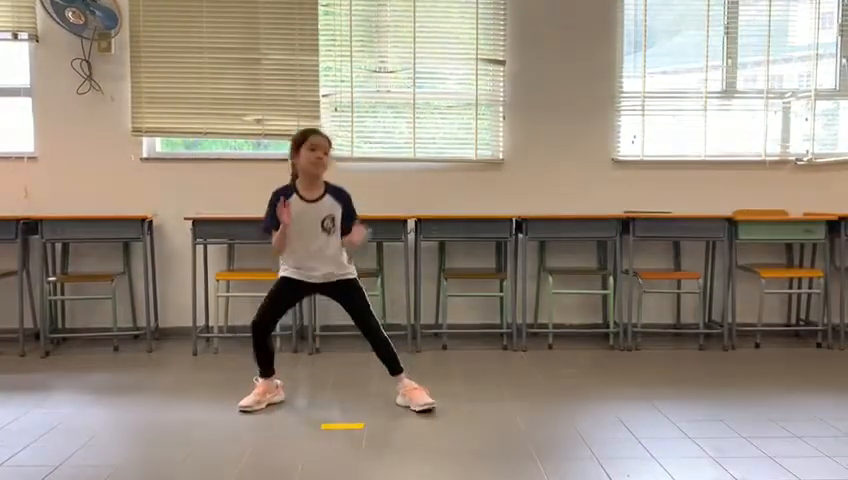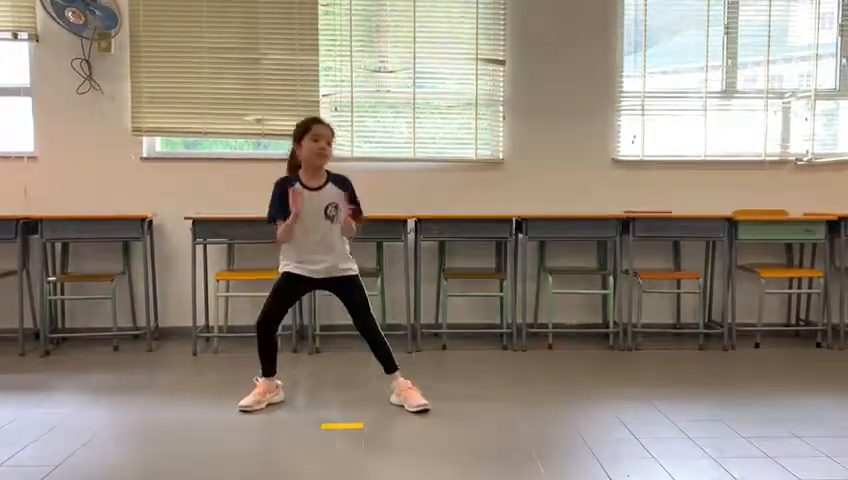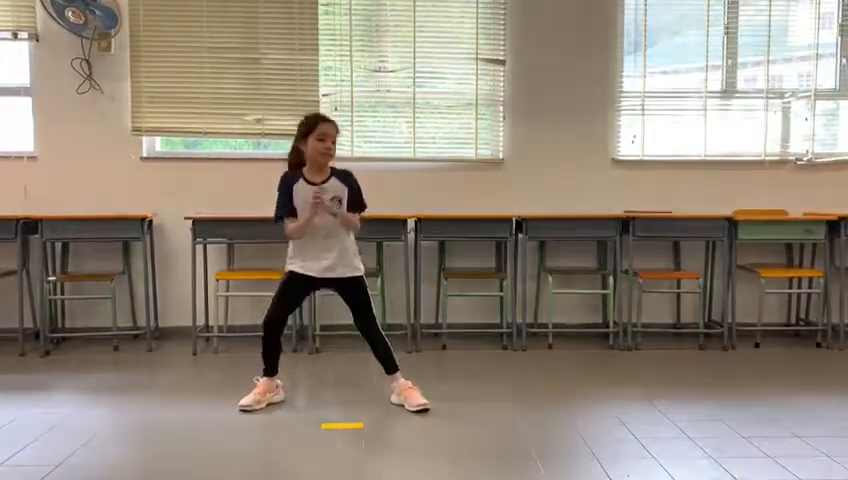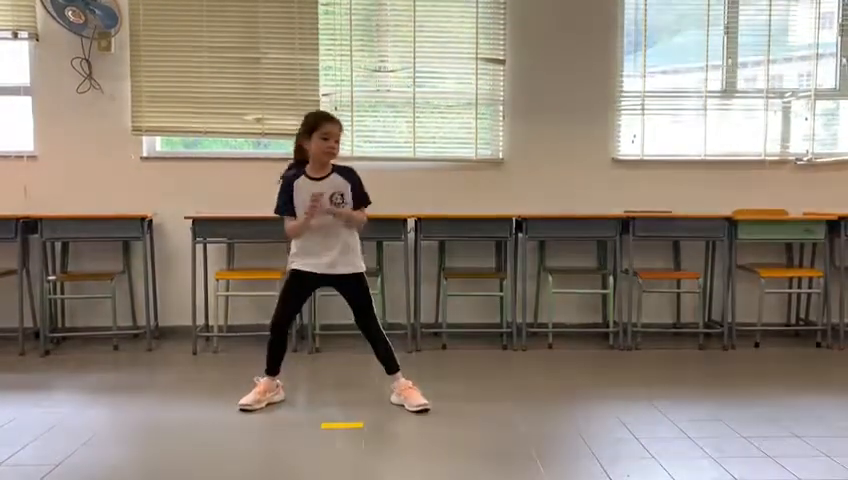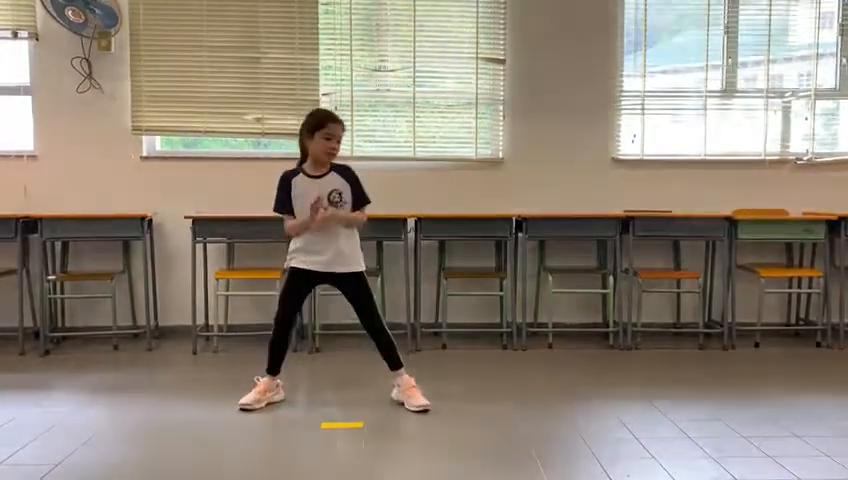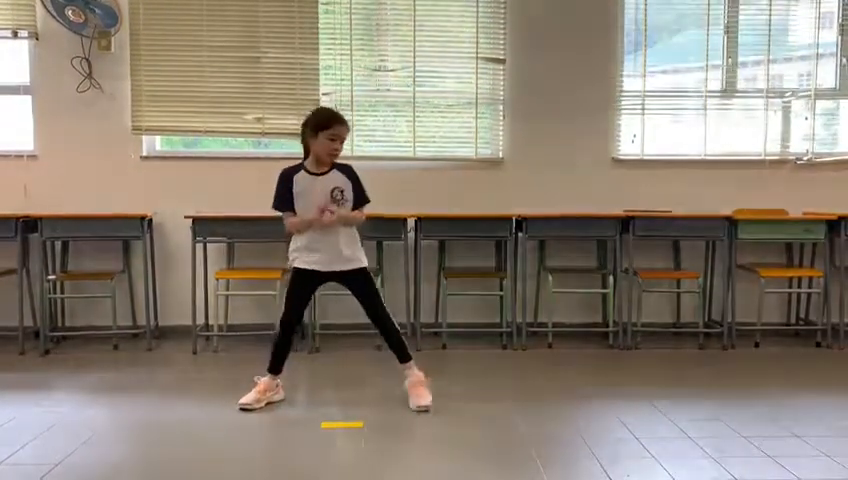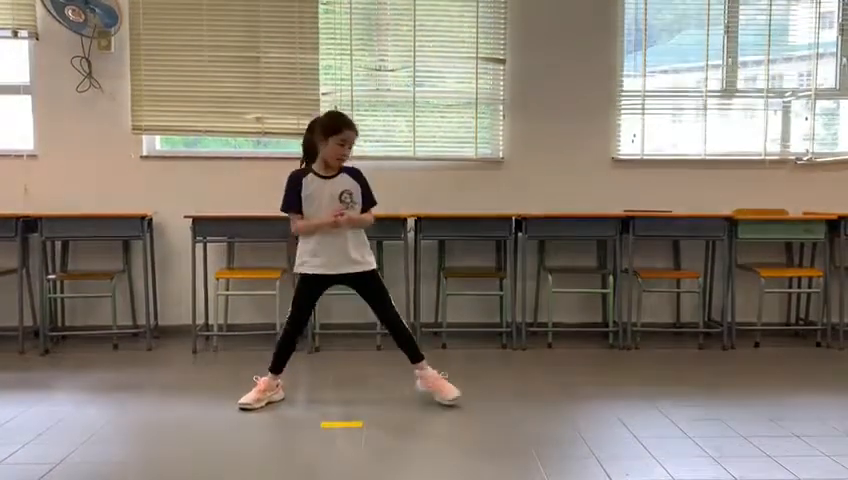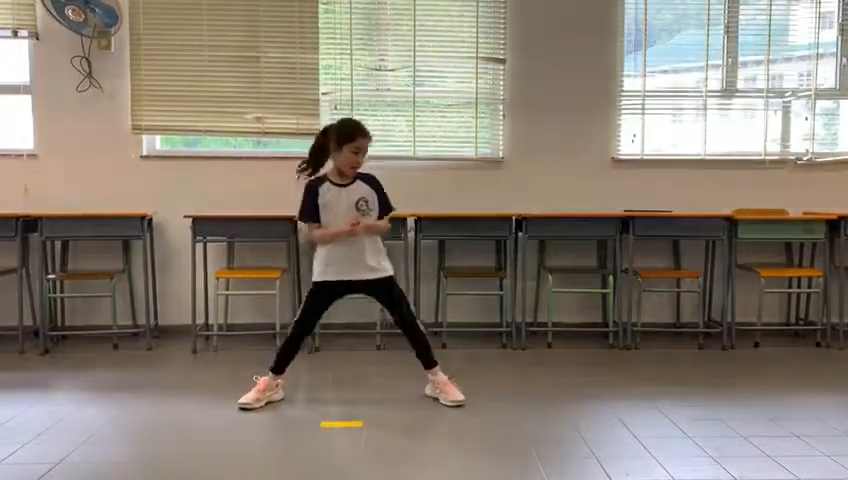
dt=0.1s
person 1, frame 1
left shoulder: (339, 196)
right shoulder: (281, 198)
left elbow: (348, 240)
right elbow: (277, 249)
left wrist: (355, 238)
right wrist: (285, 225)
left hip: (336, 273)
right hip: (295, 275)
left knee: (370, 325)
right knee: (259, 325)
left ankle: (404, 385)
right ankle: (268, 384)
person 1, frame 2
left shoulder: (341, 184)
right shoulder: (285, 187)
left elbow: (352, 232)
right elbow: (282, 238)
left wrist: (346, 221)
right wrist: (294, 215)
left hip: (339, 268)
right hip: (297, 268)
left knee: (366, 324)
right knee: (265, 323)
left ankle: (399, 384)
right ankle: (268, 385)
person 1, frame 3
left shoulder: (345, 180)
right shoulder: (290, 183)
left elbow: (355, 226)
right elbow: (291, 233)
left wrist: (338, 213)
right wrist: (310, 215)
left hip: (344, 267)
right hip: (303, 267)
left knee: (368, 325)
right knee: (272, 323)
left ankle: (399, 384)
right ankle: (269, 384)
person 1, frame 4
left shoulder: (348, 176)
right shoulder: (292, 181)
left elbow: (362, 219)
right elbow: (290, 230)
left wrist: (338, 212)
right wrist: (308, 216)
left hip: (347, 264)
right hip: (305, 264)
left knee: (368, 323)
right knee: (280, 322)
left ankle: (399, 384)
right ankle: (270, 383)
person 1, frame 5
left shoulder: (346, 175)
right shoulder: (290, 179)
left elbow: (361, 219)
right elbow: (289, 228)
left wrist: (336, 216)
right wrist: (310, 218)
left hip: (346, 262)
right hip: (304, 262)
left knee: (372, 320)
right knee: (283, 322)
left ankle: (402, 382)
right ankle: (270, 383)
person 1, frame 6
left shoulder: (346, 173)
right shoulder: (291, 177)
left elbow: (361, 216)
right elbow: (289, 224)
left wrist: (340, 217)
right wrist: (313, 218)
left hip: (350, 260)
right hip: (307, 262)
left knee: (380, 316)
right knee: (289, 322)
left ankle: (412, 375)
right ankle: (271, 384)
person 1, frame 7
left shoulder: (354, 177)
right shoulder: (299, 180)
left elbow: (369, 218)
right elbow: (297, 227)
left wrist: (351, 219)
right wrist: (325, 222)
left hip: (357, 262)
right hip: (315, 265)
left knee: (390, 317)
right knee: (295, 323)
left ankle: (426, 374)
right ankle: (271, 382)
person 1, frame 8
left shoulder: (370, 184)
right shoulder: (315, 188)
left elbow: (384, 224)
right elbow: (314, 235)
left wrist: (368, 225)
right wrist: (344, 230)
left hip: (375, 269)
right hip: (331, 272)
left knee: (408, 322)
right knee: (302, 327)
left ankle: (436, 378)
right ankle: (271, 382)
